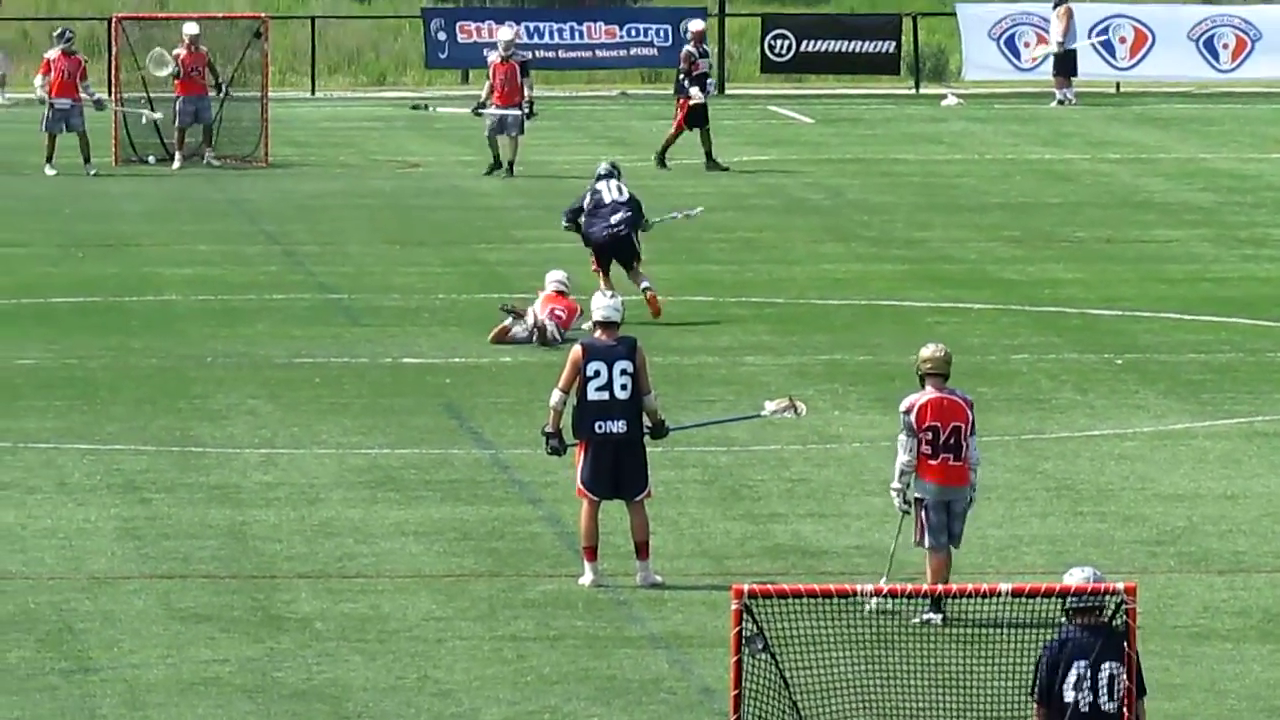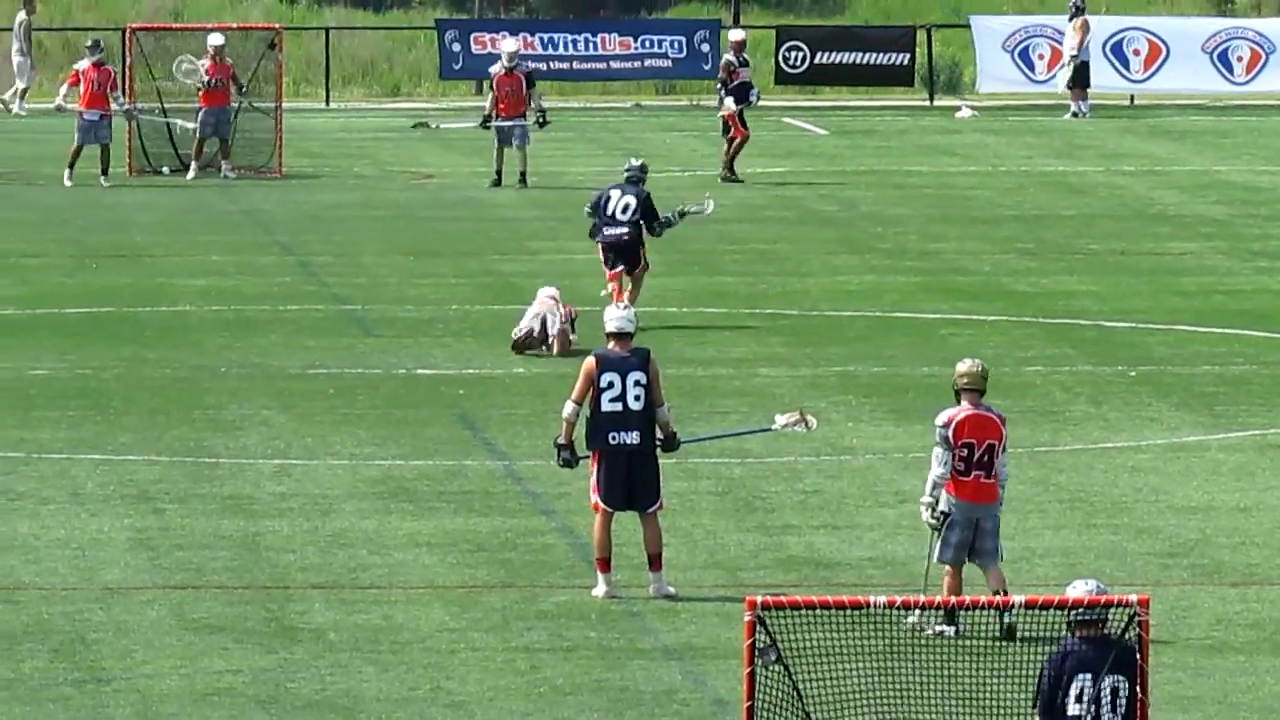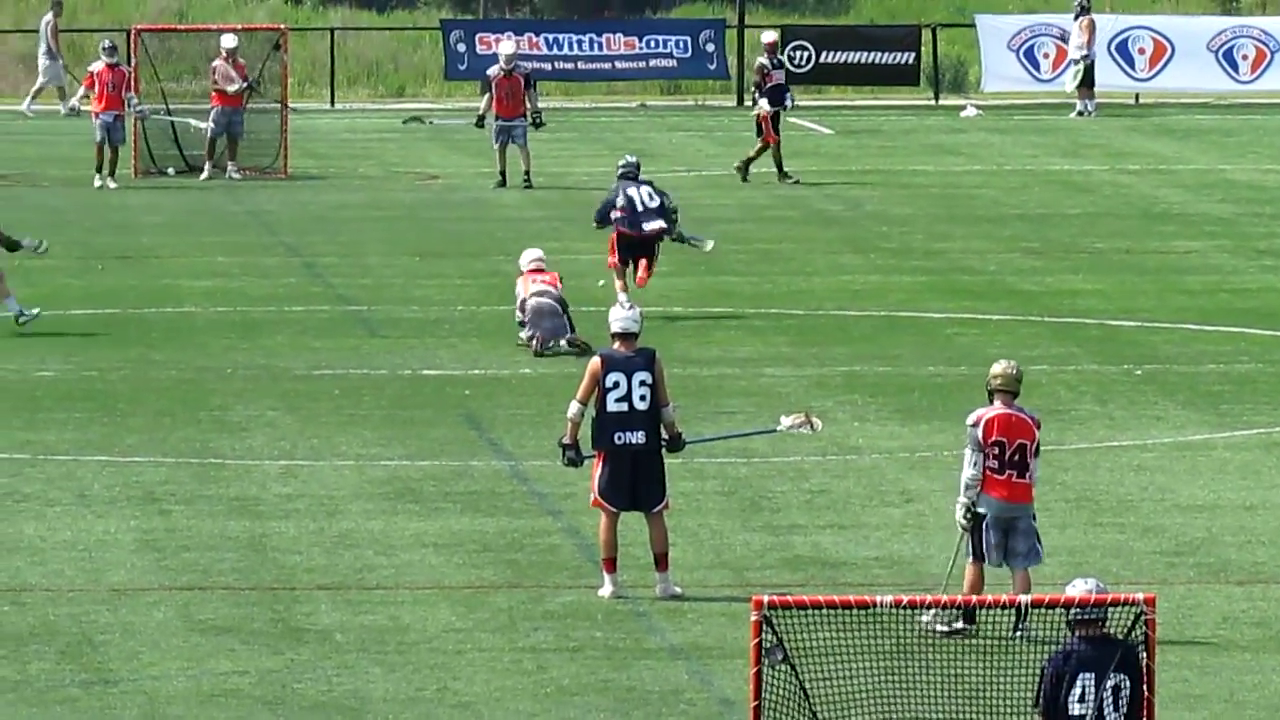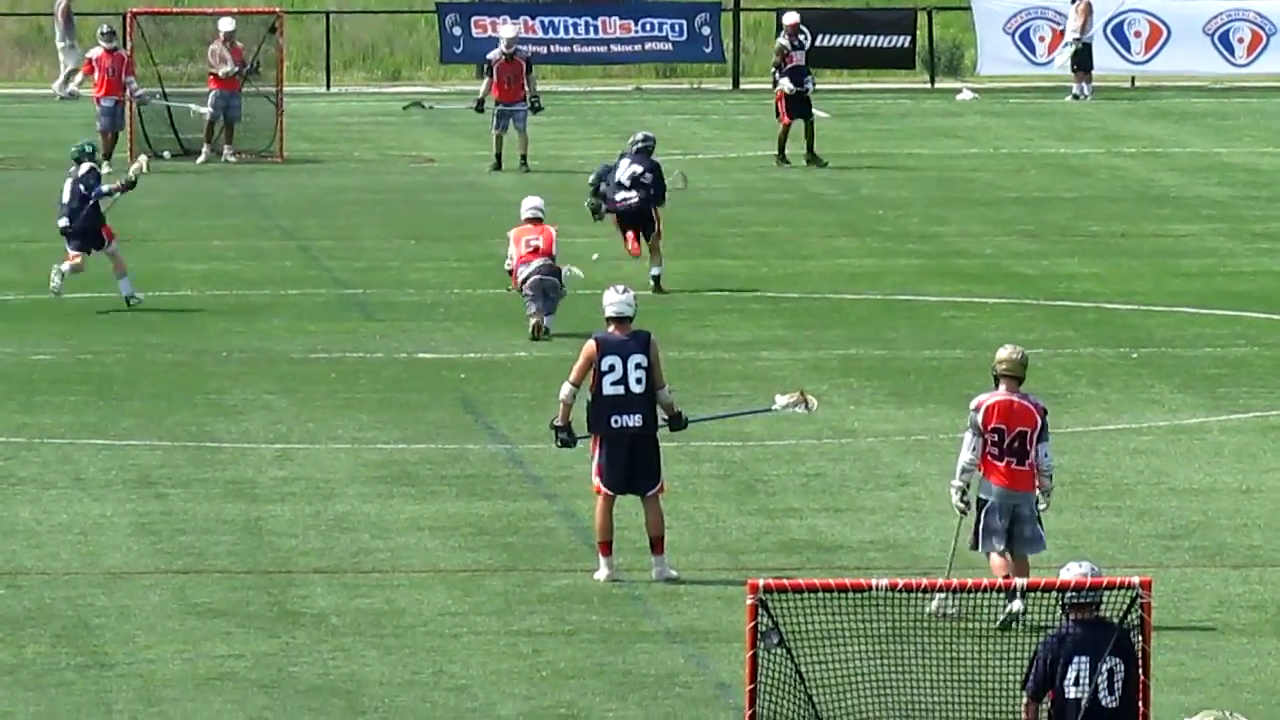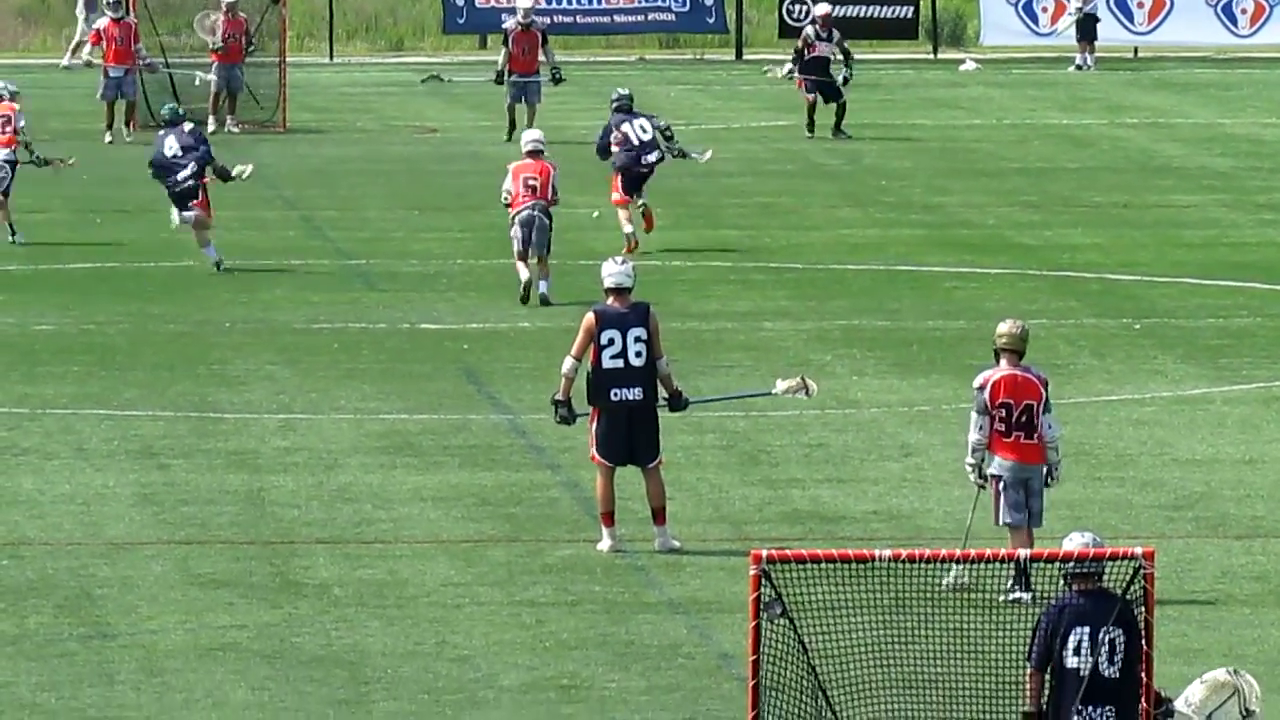
dt=0.3s
person 1, frame 1
left shoulder: (580, 350)
right shoulder: (634, 349)
left elbow: (560, 394)
right elbow: (646, 395)
left wrist: (553, 431)
right wrist: (657, 423)
left hip: (593, 436)
right hip: (628, 435)
left knee: (590, 503)
right knee: (636, 503)
left ankle: (590, 571)
right ankle: (644, 571)
person 1, frame 2
left shoulder: (594, 362)
right shoulder: (647, 361)
left elbow: (574, 406)
right elbow: (659, 407)
left wrist: (565, 443)
right wrist: (669, 436)
left hip: (606, 447)
right hip: (641, 447)
left knee: (604, 514)
right knee: (649, 514)
left ankle: (604, 582)
right ankle: (657, 581)
person 1, frame 3
left shoulder: (599, 362)
right shoulder: (653, 361)
left elbow: (579, 406)
right elbow: (664, 407)
left wrist: (570, 442)
right wrist: (674, 436)
left hip: (612, 447)
right hip: (646, 447)
left knee: (609, 514)
right knee: (655, 514)
left ankle: (610, 582)
right ankle: (663, 581)
person 1, frame 4
left shoulder: (594, 345)
right shoulder: (648, 343)
left elbow: (571, 387)
right elbow: (661, 389)
left wrist: (562, 424)
right wrist: (674, 415)
left hip: (608, 431)
right hip: (642, 430)
left knee: (605, 497)
right knee: (650, 497)
left ankle: (606, 566)
right ankle: (659, 565)
person 1, frame 5
left shoulder: (594, 317)
right shoulder: (647, 315)
left elbow: (573, 362)
right elbow: (659, 361)
left wrist: (563, 399)
right wrist: (673, 394)
left hip: (607, 403)
right hip: (642, 401)
left knee: (605, 469)
right knee: (651, 469)
left ankle: (608, 536)
right ankle: (662, 535)
person 2, frame 1
left shoulder: (913, 404)
right shoulder: (964, 403)
left elbow: (906, 454)
right elbow: (972, 451)
left wrist: (899, 488)
right wrist: (971, 485)
left hip: (928, 485)
right hip: (958, 486)
left knee: (935, 548)
right knee: (945, 546)
left ankle: (935, 609)
right ankle: (938, 600)
person 2, frame 2
left shoulder: (950, 420)
right shoulder: (997, 420)
left elbow: (940, 468)
right elbow: (1001, 469)
left wrist: (929, 502)
left hip: (958, 502)
right hip: (989, 503)
left knee: (952, 563)
right knee: (990, 563)
left ankle: (950, 622)
right ankle: (1004, 613)
person 2, frame 3
left shoulder: (980, 419)
right shoulder: (1031, 423)
left elbow: (972, 469)
right elbow: (1032, 470)
left wrist: (964, 503)
left hip: (991, 502)
right hip: (1022, 504)
left knee: (976, 561)
right knee: (1020, 565)
left ankle: (967, 619)
right ankle: (1020, 623)
person 2, frame 4
left shoulder: (983, 405)
right shoulder: (1035, 409)
left elbow: (970, 452)
right elbow: (1043, 456)
left wrist: (959, 487)
right wrist: (1046, 489)
left hip: (994, 489)
right hip: (1024, 491)
left knee: (996, 549)
right knee: (1019, 552)
left ankle: (1013, 600)
right ankle: (1016, 602)
person 2, frame 5
left shoulder: (986, 381)
right shoulder: (1038, 381)
left elbow: (979, 431)
right elbow: (1049, 428)
left wrist: (974, 463)
right wrist: (1053, 463)
left hip: (1004, 462)
right hip: (1033, 463)
left knee: (1016, 525)
right knee: (1025, 525)
left ankle: (1023, 586)
right ankle: (1019, 580)
